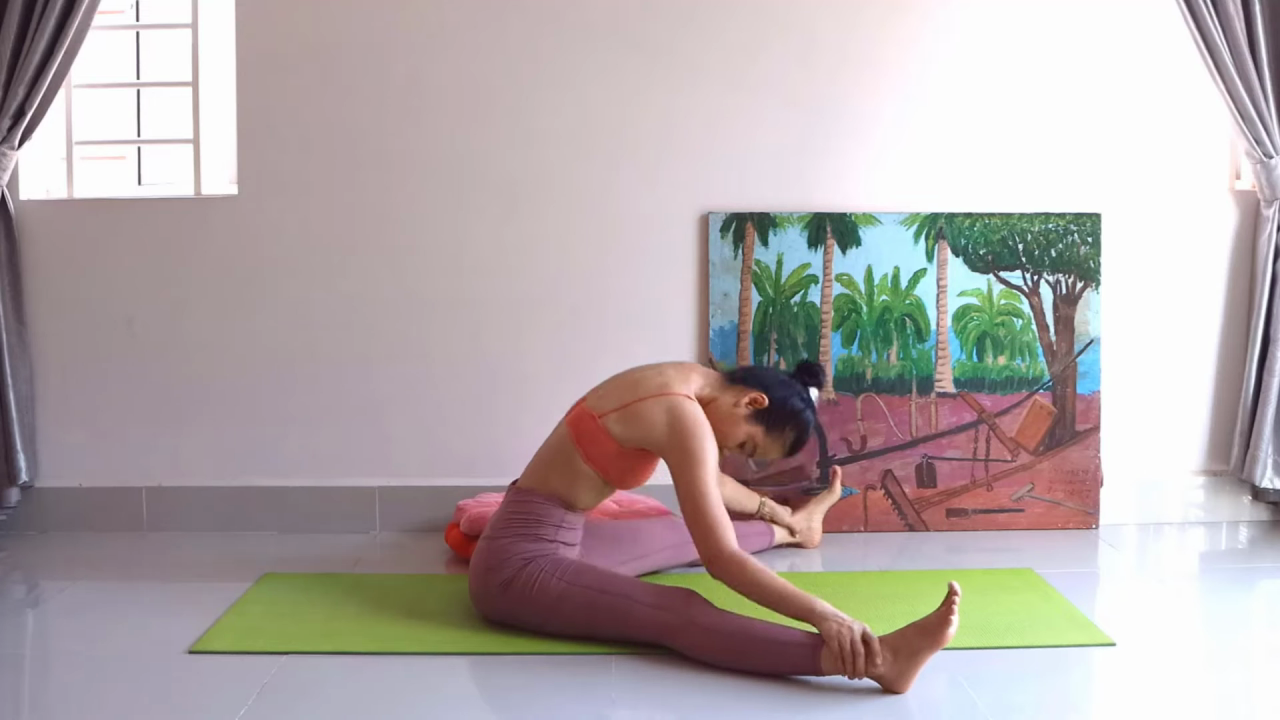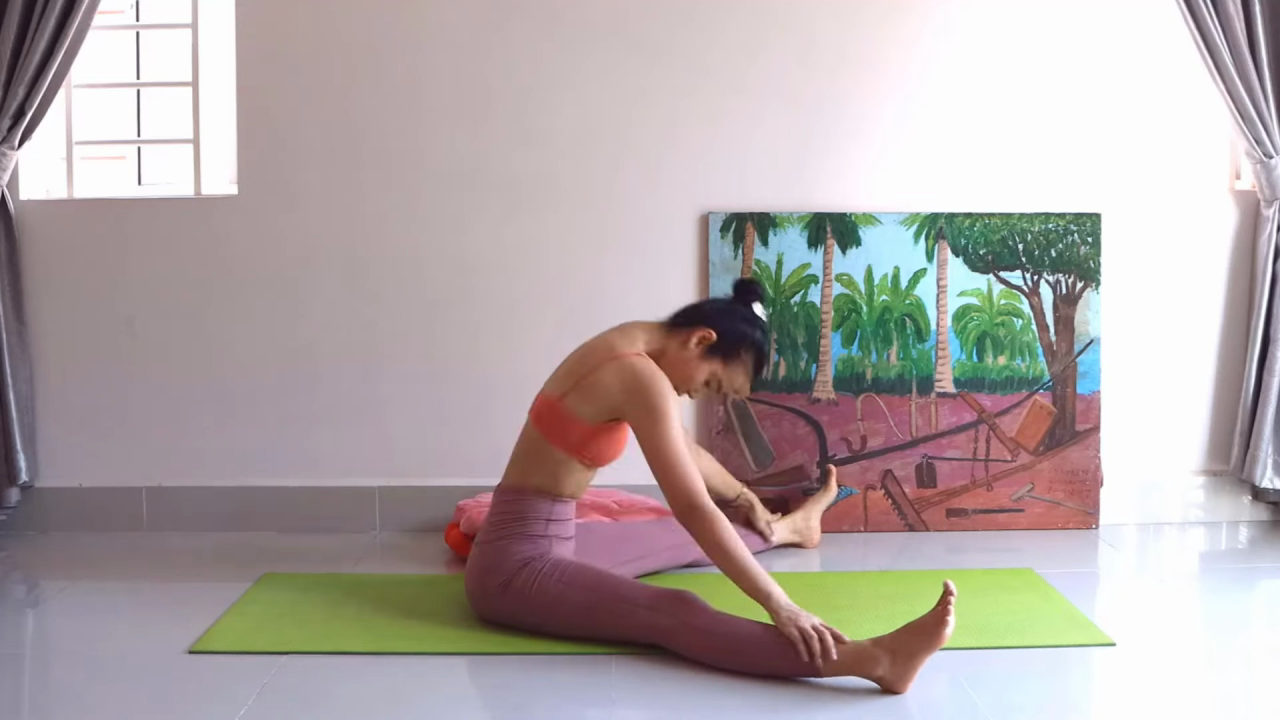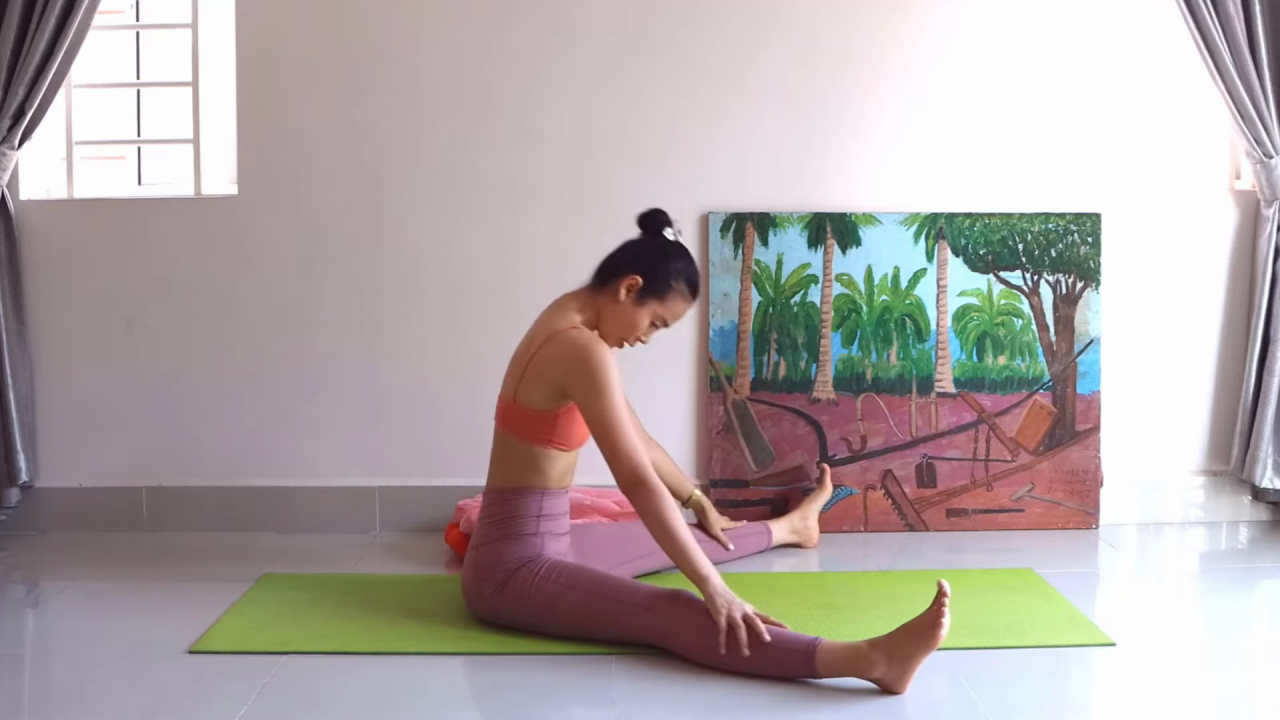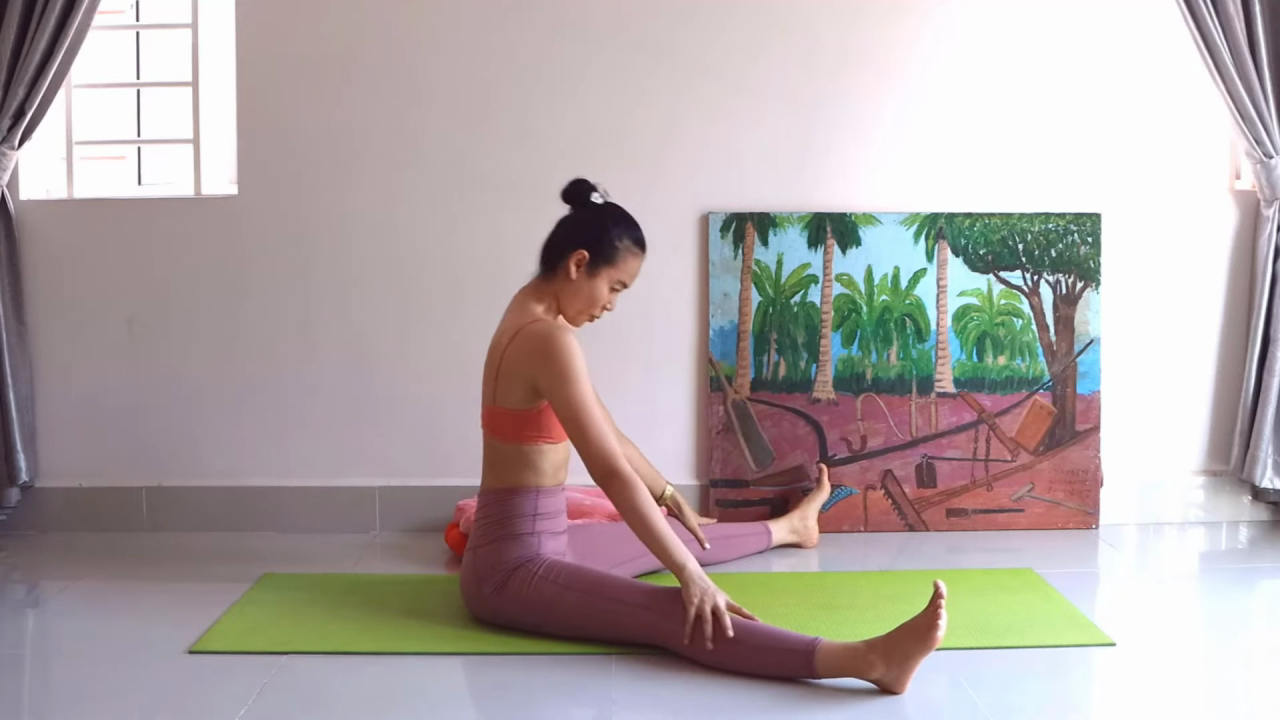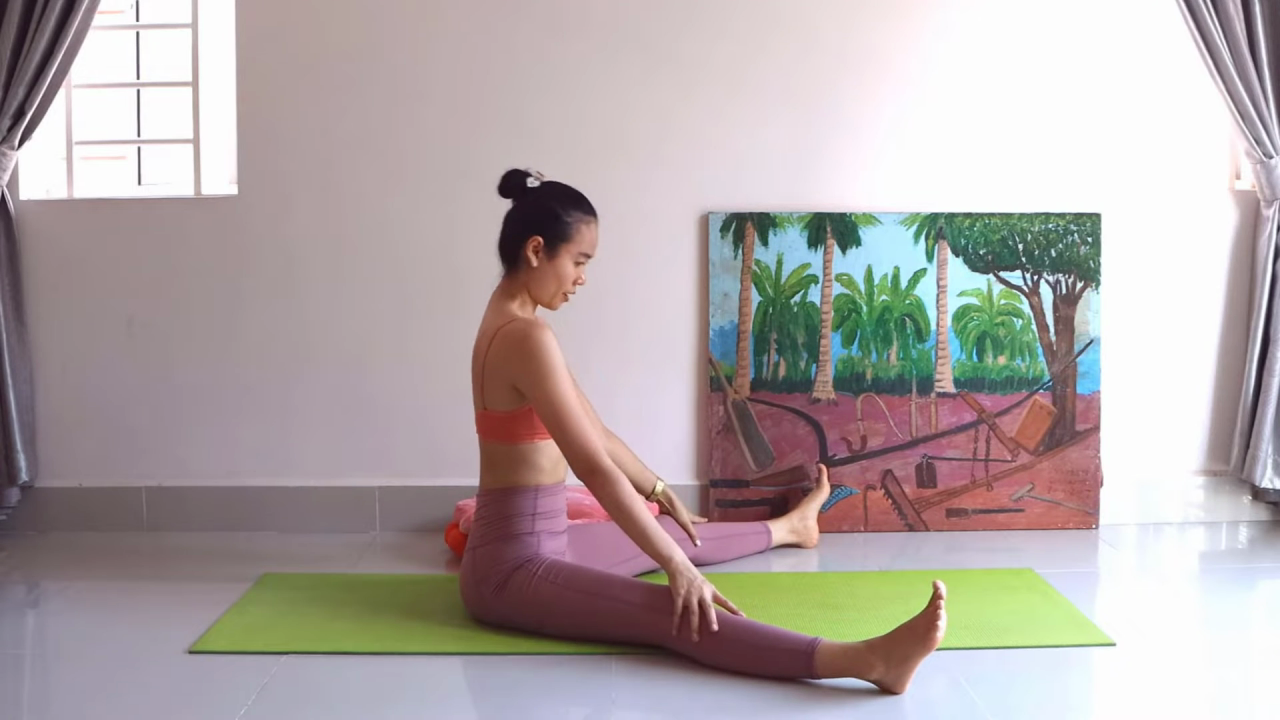
dt=0.3s
person 1, frame 1
left shoulder: (687, 383)
right shoulder: (686, 417)
left elbow: (703, 482)
right elbow: (720, 560)
left wrist: (768, 511)
right wrist: (823, 615)
left hip: (549, 542)
right hip: (520, 564)
left knee: (686, 532)
right knee: (679, 612)
left ankle: (792, 530)
right ankle: (875, 663)
person 1, frame 2
left shoulder: (633, 346)
right shoulder: (642, 379)
left elbow: (682, 449)
right elbow: (696, 510)
left wrist: (745, 500)
right wrist: (780, 606)
left hip: (548, 541)
right hip: (516, 565)
left knee: (675, 537)
right knee: (674, 614)
left ankle: (789, 527)
right ankle: (869, 658)
person 1, frame 3
left shoulder: (568, 325)
right shoulder: (583, 351)
left elbow: (634, 439)
right elbow: (638, 483)
left wrist: (698, 504)
right wrist: (713, 589)
left hip: (545, 541)
right hip: (514, 567)
left knee: (677, 539)
right knee: (675, 614)
left ankle: (787, 528)
right ankle: (869, 659)
person 1, frame 4
left shoulder: (534, 319)
right shoulder: (549, 340)
left elbow: (608, 437)
right elbow: (611, 472)
left wrist: (672, 500)
right wrist: (690, 575)
left hip: (543, 540)
right hip: (511, 568)
left knee: (673, 535)
right knee: (674, 613)
left ankle: (788, 527)
right ankle: (869, 660)
person 1, frame 5
left shoulder: (512, 323)
right shoulder: (527, 338)
left elbow: (595, 434)
right elbow: (594, 467)
left wrist: (664, 496)
right wrist: (677, 567)
left hip: (541, 540)
right hip: (511, 567)
left knee: (677, 533)
right knee: (674, 614)
left ankle: (788, 528)
right ankle: (870, 660)
